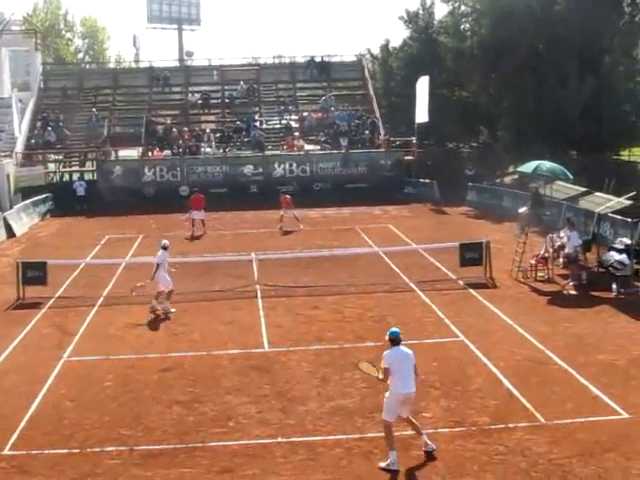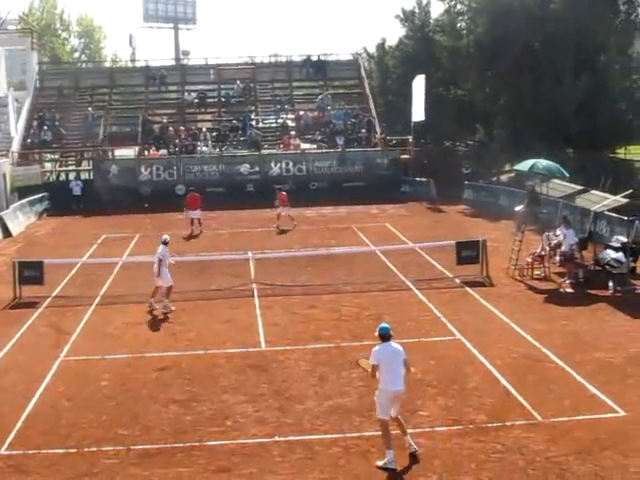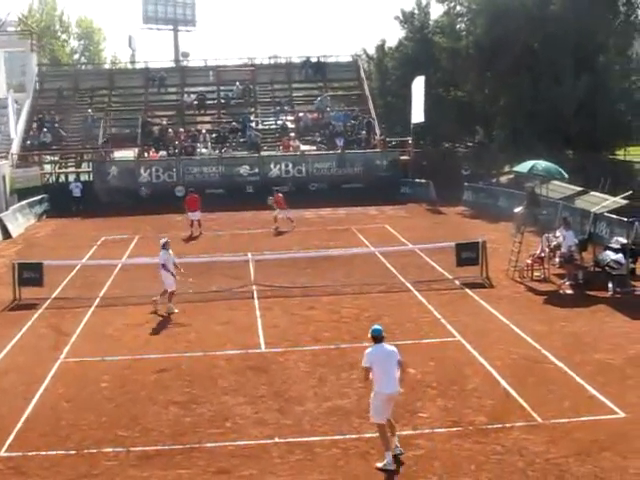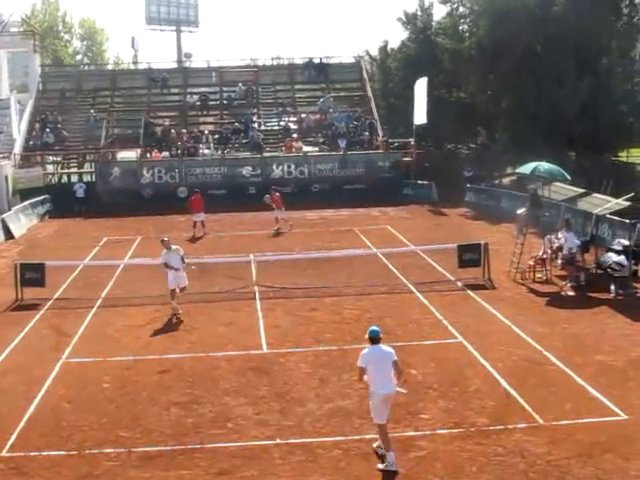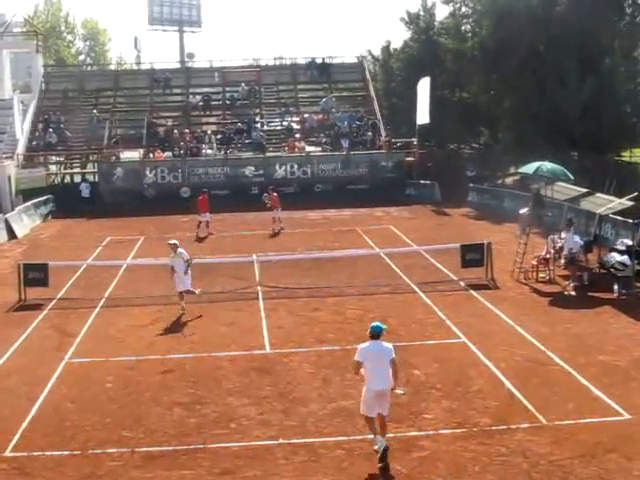
dt=0.2s
person 1, frame 1
left shoulder: (388, 354)
right shoulder: (409, 352)
left elbow: (385, 378)
right elbow: (415, 374)
left wrist: (380, 378)
left hip: (396, 393)
right hip: (411, 392)
left knee: (387, 426)
right knee: (406, 417)
left ankle: (392, 461)
right ankle: (427, 444)
person 1, frame 2
left shoulder: (377, 351)
right shoulder: (399, 348)
left elbow: (373, 375)
right elbow: (407, 369)
left wrist: (379, 374)
left hip: (386, 390)
right hip: (400, 389)
left knee: (383, 424)
right knee: (394, 416)
left ankle: (390, 460)
right ankle: (410, 445)
person 1, frame 3
left shoulder: (369, 353)
right shoulder: (393, 350)
left elbow: (366, 377)
right elbow: (402, 369)
left hip: (380, 392)
right hip: (394, 390)
left knee: (381, 426)
right knee: (387, 418)
left ankle: (389, 462)
right ankle: (396, 447)
person 1, frame 4
left shoulder: (365, 354)
right shoulder: (389, 351)
left elbow: (360, 377)
right elbow: (399, 371)
right wrist: (396, 383)
left hip: (377, 392)
right hip: (390, 391)
left knee: (382, 426)
right knee: (382, 421)
left ankle: (391, 461)
right ankle: (381, 446)
person 1, frame 5
left shoulder: (363, 349)
right shoulder: (388, 348)
left elbow: (356, 371)
right elbow: (395, 370)
right wrist: (394, 384)
left hip: (371, 388)
right hip: (386, 387)
left knee: (368, 417)
right knee: (382, 416)
left ankle: (381, 442)
right ankle: (381, 444)
